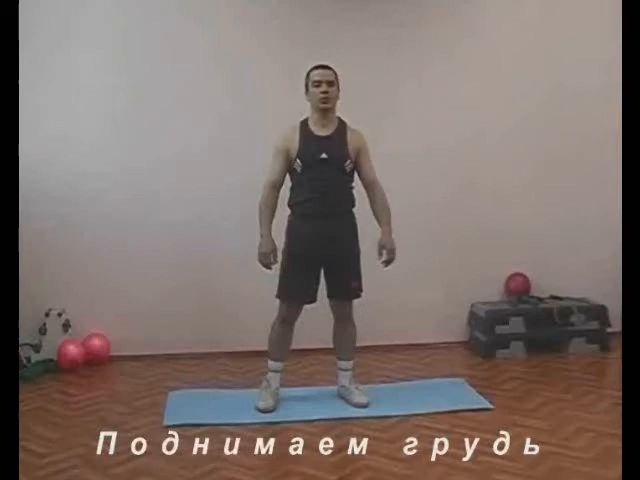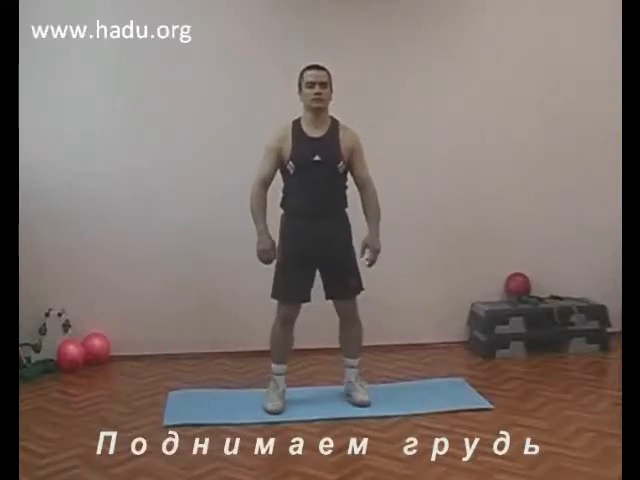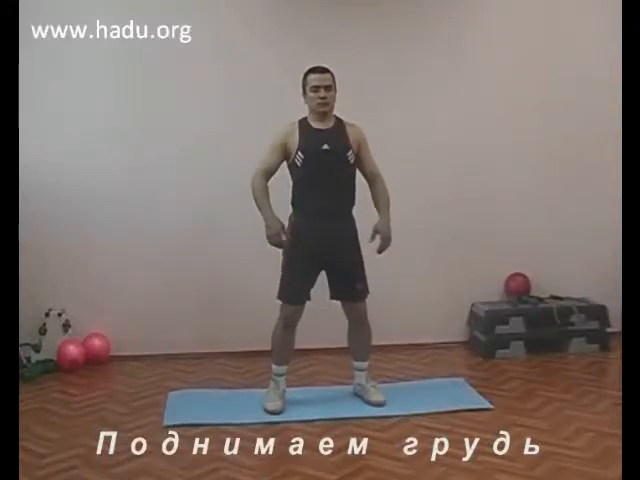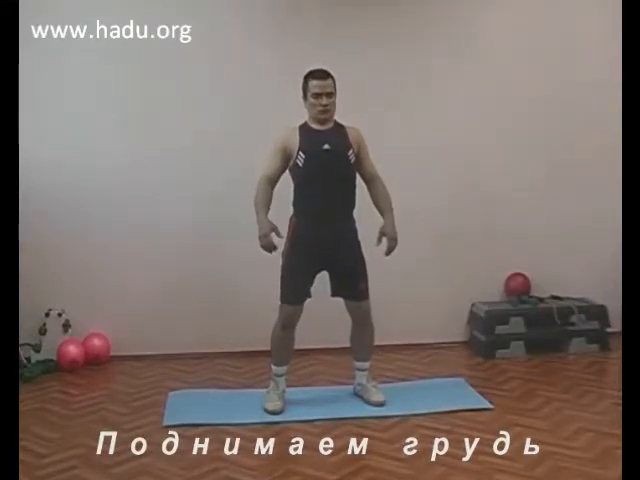
dt=0.7s
person 1, frame 1
left shoulder: (353, 138)
right shoulder: (290, 137)
left elbow: (373, 186)
right elbow: (271, 188)
left wrist: (386, 231)
right wrist: (265, 235)
left hip: (342, 233)
right hip: (302, 232)
left knee: (344, 312)
right knee: (287, 313)
left ankle: (346, 381)
right ankle: (271, 383)
person 1, frame 2
left shoulder: (347, 137)
right shoulder: (283, 137)
left elbow: (366, 187)
right elbow: (260, 185)
left wrist: (373, 231)
right wrist: (262, 232)
left hip: (336, 232)
right hip: (296, 232)
left knee: (348, 310)
right knee: (286, 314)
left ankle: (353, 379)
right ankle: (277, 384)
person 1, frame 3
left shoulder: (353, 133)
right shoulder: (290, 134)
left elbow: (374, 177)
right elbow: (260, 176)
left wrist: (384, 217)
right wrist: (269, 217)
left hip: (343, 232)
right hip: (303, 233)
left knee: (358, 312)
right knee: (289, 314)
left ankle: (362, 380)
right ankle: (277, 385)
person 1, frame 4
left shoulder: (352, 136)
right shoulder: (291, 139)
left elbow: (372, 179)
right elbow: (267, 181)
left wrist: (388, 218)
right wrist: (262, 219)
left hip: (344, 235)
right hip: (304, 235)
left knee: (362, 311)
right knee: (288, 315)
left ankle: (363, 380)
right ankle: (276, 386)
